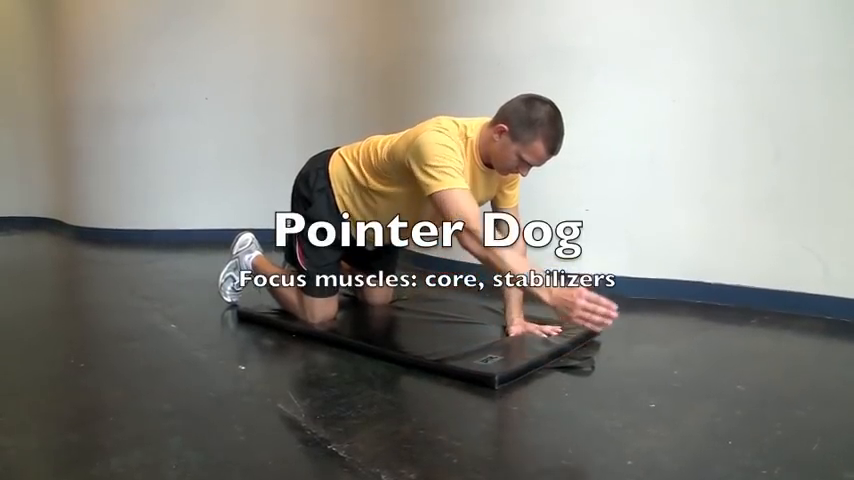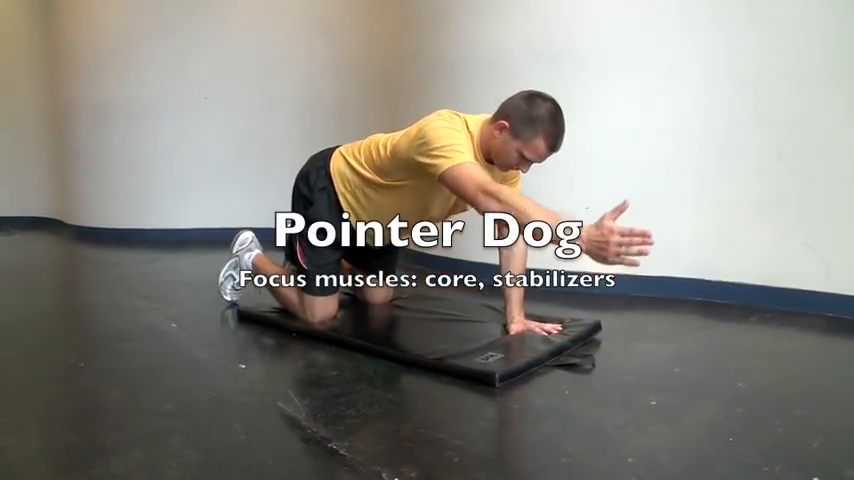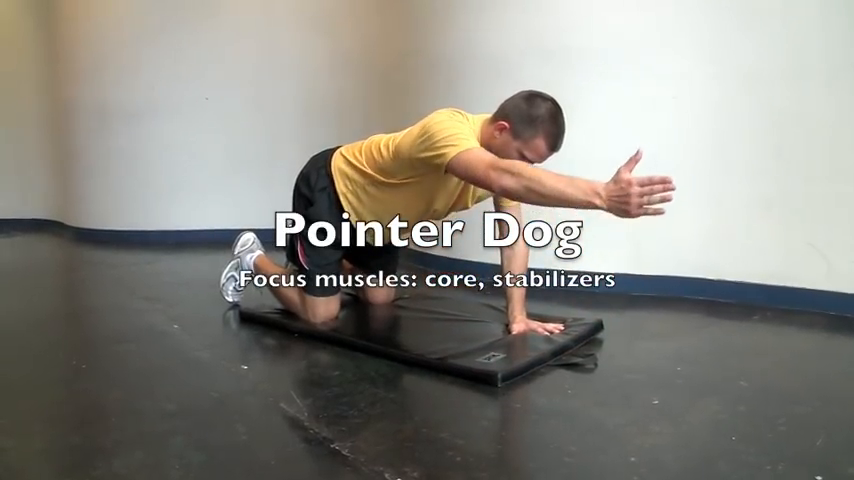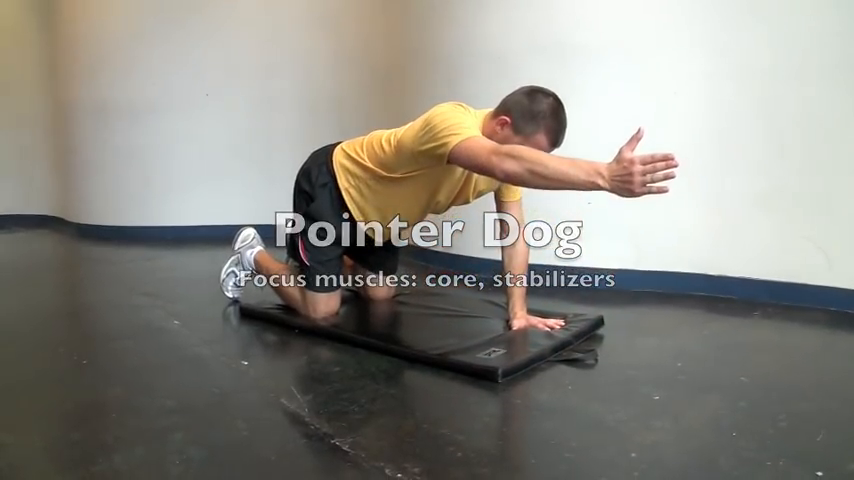
dt=0.4s
person 1, frame 1
left shoulder: (508, 152)
right shoulder: (439, 144)
right elbow: (471, 233)
left wrist: (515, 316)
right wrist: (551, 293)
left hip: (378, 215)
right hip: (329, 192)
left knee: (378, 299)
right knee: (318, 316)
left ankle: (332, 265)
right ankle: (252, 259)
person 1, frame 2
left shoulder: (508, 149)
right shoulder: (444, 134)
left elbow: (510, 233)
right elbow: (490, 200)
left wrist: (515, 316)
right wrist: (584, 238)
left hip: (376, 215)
right hip: (329, 190)
left knee: (378, 299)
right knee: (318, 314)
left ankle: (334, 264)
right ankle: (252, 258)
person 1, frame 3
left shoulder: (504, 150)
right shoulder: (447, 130)
left elbow: (514, 236)
right elbow: (503, 180)
left wrist: (518, 315)
right wrist: (603, 195)
left hip: (375, 214)
right hip: (330, 191)
left knee: (379, 299)
right knee: (320, 314)
left ankle: (326, 266)
right ankle: (254, 259)
person 1, frame 4
left shoulder: (502, 149)
right shoulder: (451, 122)
left elbow: (515, 232)
right elbow: (507, 165)
left wrist: (518, 311)
right wrist: (606, 175)
left hip: (376, 212)
right hip: (331, 187)
left knee: (380, 294)
right knee: (321, 310)
left ankle: (319, 252)
right ankle: (254, 254)
